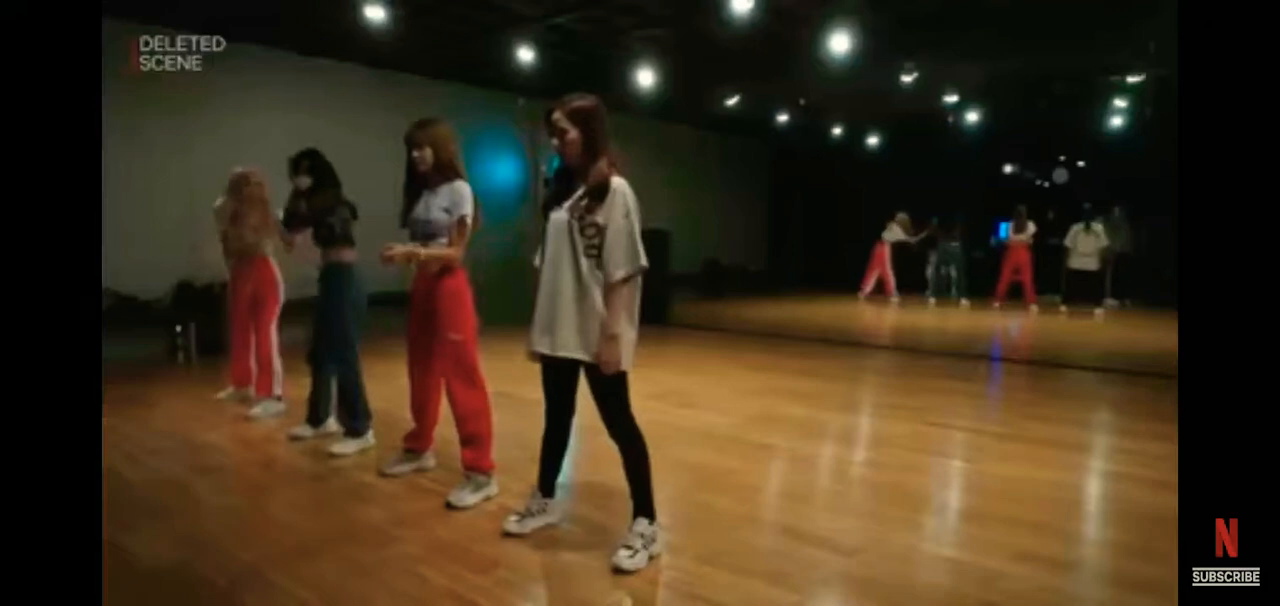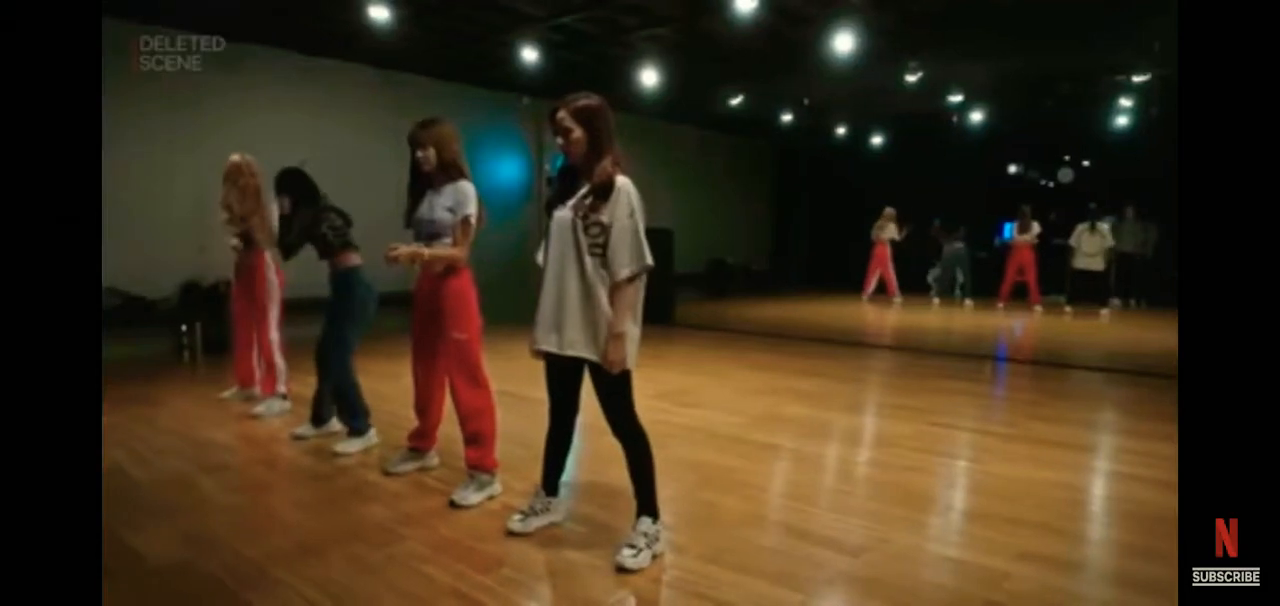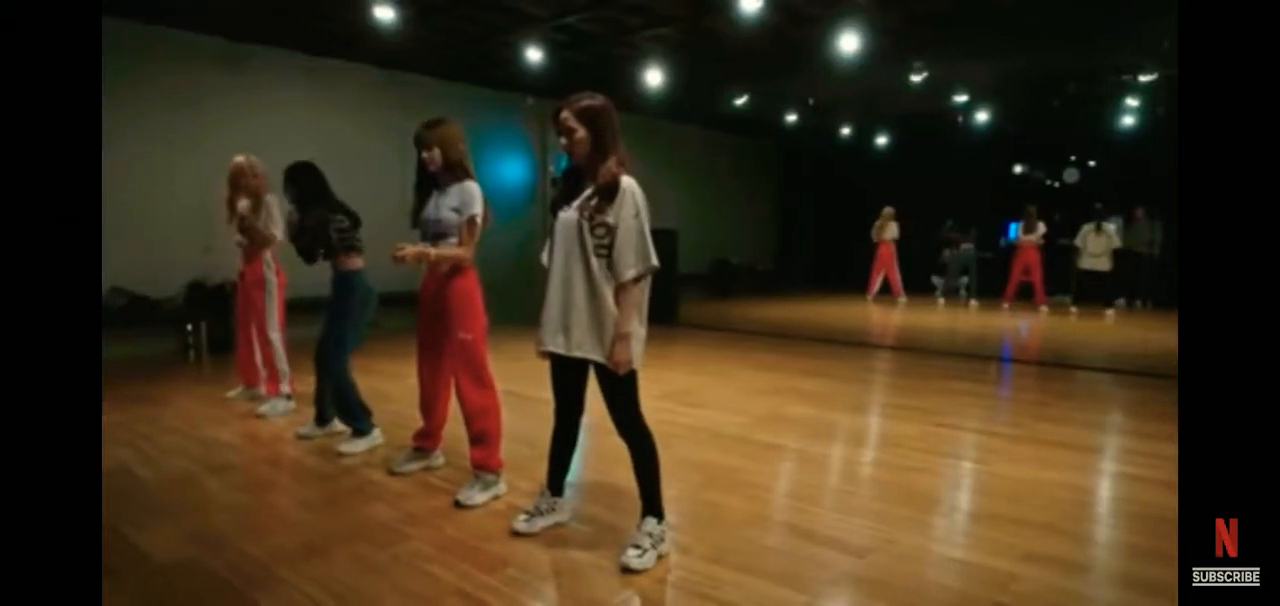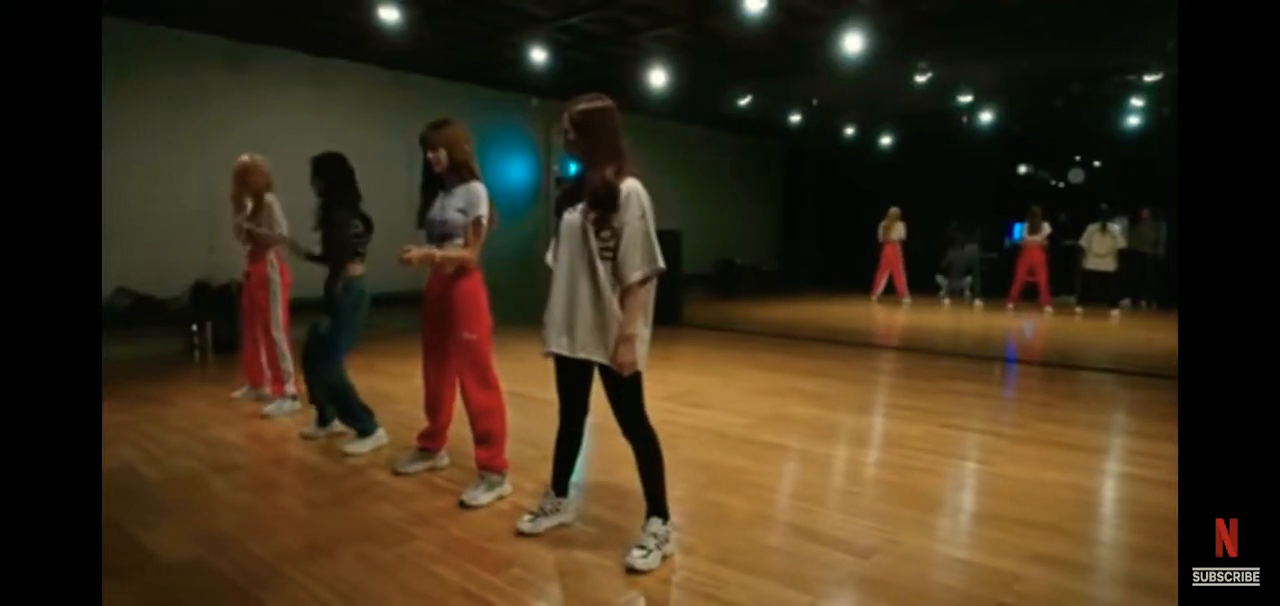
dt=0.3s
person 1, frame 1
left shoulder: (614, 190)
right shoulder: (563, 191)
left elbow: (623, 272)
right elbow: (549, 266)
left wrist: (612, 335)
right wrist: (539, 326)
left hip: (596, 334)
right hip: (558, 330)
left knee: (618, 423)
right knee: (556, 416)
left ankle: (645, 524)
right ankle: (545, 500)
person 1, frame 2
left shoulder: (618, 190)
right shoulder: (565, 189)
left elbow: (628, 272)
right elbow: (552, 265)
left wrist: (618, 334)
right wrist: (541, 324)
left hip: (602, 333)
right hip: (562, 329)
left knee: (622, 422)
right knee: (560, 415)
left ankle: (649, 523)
right ankle: (549, 498)
person 1, frame 3
left shoulder: (624, 190)
right shoulder: (570, 190)
left elbow: (633, 272)
right elbow: (556, 265)
left wrist: (623, 334)
right wrist: (546, 324)
left hip: (606, 333)
right hip: (567, 330)
left knee: (628, 422)
right knee: (566, 415)
left ankle: (653, 523)
right ankle: (554, 499)
person 1, frame 4
left shoulder: (628, 192)
right shoulder: (578, 190)
left elbow: (639, 275)
right elbow: (562, 264)
left wrist: (628, 336)
right wrist: (551, 322)
left hip: (611, 334)
right hip: (572, 330)
left knee: (632, 423)
right knee: (570, 416)
left ankle: (658, 523)
right ankle: (559, 499)
person 2, frame 1
left shoulder: (458, 190)
right shoulder: (420, 191)
left elbow: (455, 253)
right elbow: (419, 243)
left wrist: (414, 253)
right wrist: (402, 254)
left hip: (449, 287)
right hip: (422, 286)
left knee: (462, 379)
right knee: (422, 373)
left ankle: (480, 471)
right ankle: (419, 448)
person 2, frame 2
left shoulder: (461, 190)
right shoulder: (424, 191)
left elbow: (460, 253)
right elbow: (424, 245)
left wrist: (417, 254)
right wrist: (407, 253)
left hip: (453, 287)
right hip: (426, 285)
left knee: (466, 378)
right knee: (426, 372)
left ankle: (484, 471)
right ankle: (423, 447)
person 2, frame 3
left shoulder: (467, 190)
right shoulder: (430, 191)
left elbow: (465, 253)
right elbow: (430, 244)
left wrist: (424, 253)
right wrist: (413, 254)
left hip: (459, 287)
right hip: (431, 286)
left knee: (472, 378)
right knee: (431, 372)
left ankle: (489, 471)
right ankle: (427, 447)
person 2, frame 4
left shoulder: (473, 191)
right shoulder: (436, 192)
left elbow: (471, 254)
right elbow: (436, 246)
left wrist: (430, 255)
right wrist: (420, 255)
left hip: (464, 288)
right hip: (436, 287)
left knee: (476, 379)
right knee: (436, 373)
left ankle: (494, 471)
right ankle: (432, 447)
person 3, frame 1
left shoulder: (327, 196)
right shoulder: (322, 200)
left elbow: (292, 223)
right elbow: (295, 225)
left wrist: (300, 191)
left hip: (342, 280)
right hip: (333, 279)
left knee: (343, 356)
right knee: (319, 353)
left ankle: (360, 431)
right ankle: (320, 419)
person 3, frame 2
left shoulder: (308, 213)
right shoulder: (319, 211)
left elbow: (286, 251)
right elbow: (292, 248)
left wrist: (284, 216)
right wrist: (288, 217)
left hip: (352, 286)
right hip: (345, 285)
left knee: (338, 359)
right knee: (326, 355)
left ankle: (362, 430)
right ankle: (324, 419)
person 3, frame 3
left shoulder: (318, 213)
right shoulder: (328, 209)
left elbow: (310, 255)
right elbow: (317, 251)
left wrist: (294, 228)
right wrist: (299, 226)
left hip: (352, 288)
right hip: (347, 286)
left knee: (334, 361)
right knee: (325, 356)
left ankle: (365, 430)
right ankle: (327, 419)
person 3, frame 4
left shoulder: (339, 213)
right shoulder: (343, 210)
left elbow: (340, 262)
left wrist: (330, 310)
right wrist: (305, 252)
left hip: (347, 292)
right hip: (345, 289)
left knee: (327, 366)
right knee: (314, 358)
left ankle: (369, 430)
right ankle: (328, 419)
person 4, frame 1
left shoulder: (265, 213)
right shoulder: (224, 209)
right elbow: (227, 240)
left hip: (264, 273)
right hip: (240, 273)
left knee: (265, 334)
right knee: (239, 330)
left ankle: (272, 396)
right ankle: (243, 384)
person 4, frame 2
left shoulder: (264, 204)
right shoulder: (233, 203)
left elbow: (271, 241)
right elbow: (233, 234)
left wrist: (257, 219)
right wrist: (234, 240)
left hip: (263, 269)
right hip: (242, 268)
left knee: (267, 332)
right knee: (242, 329)
left ankle: (278, 395)
right ankle: (248, 384)
person 4, frame 3
left shoulder: (267, 201)
right shoulder: (241, 203)
left elbow: (272, 239)
right elbow: (239, 236)
left wrist: (249, 220)
right wrist: (239, 220)
left hip: (265, 270)
right hip: (247, 268)
left knee: (269, 331)
right knee: (245, 329)
left ankle: (282, 394)
right ankle: (253, 383)
person 4, frame 4
left shoulder: (268, 200)
right shoulder: (248, 202)
left elbow: (279, 236)
right elbow: (246, 236)
left wrist: (249, 228)
right wrist: (243, 229)
left hip: (270, 269)
right hip: (253, 267)
left knee: (274, 331)
right knee: (252, 329)
left ankle: (287, 394)
right ankle: (258, 383)
